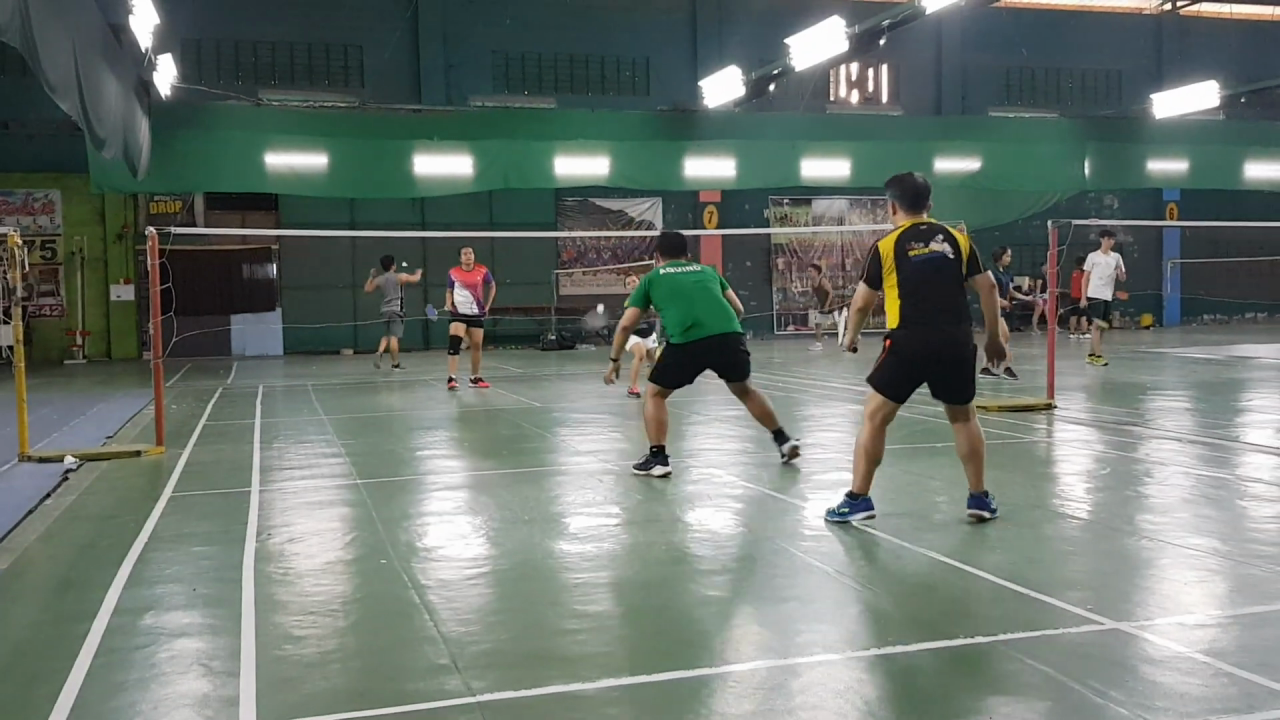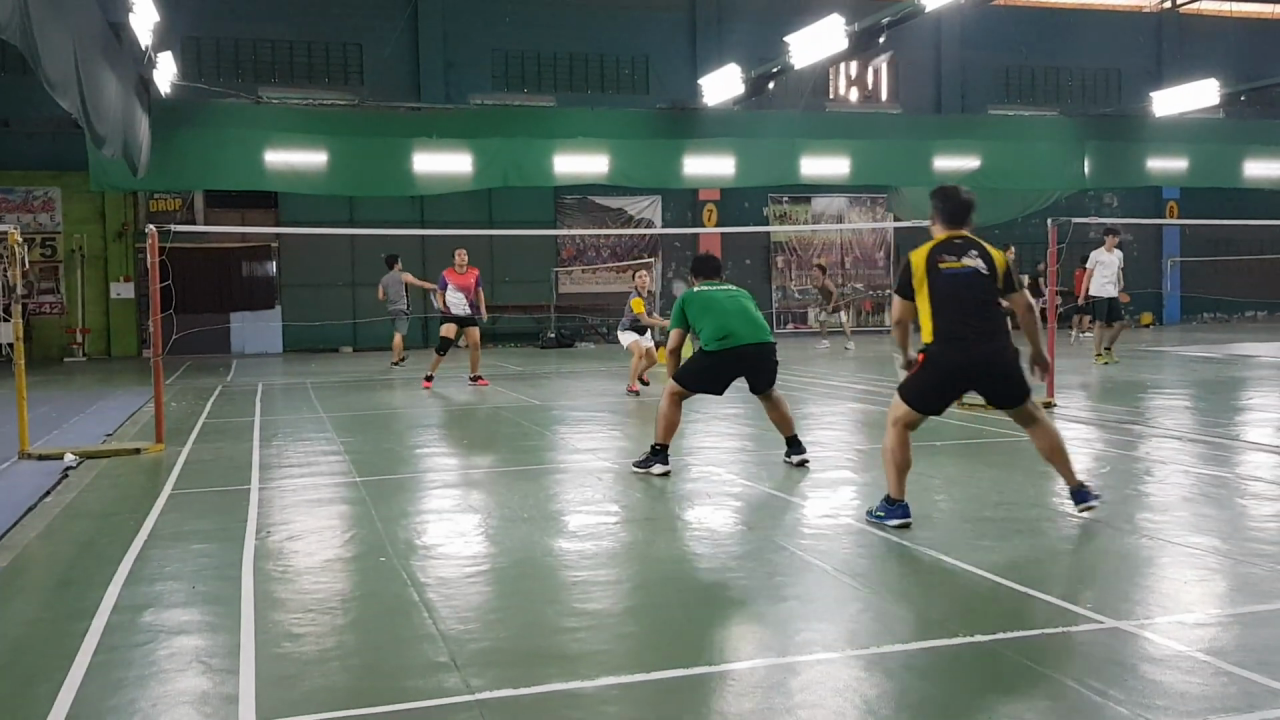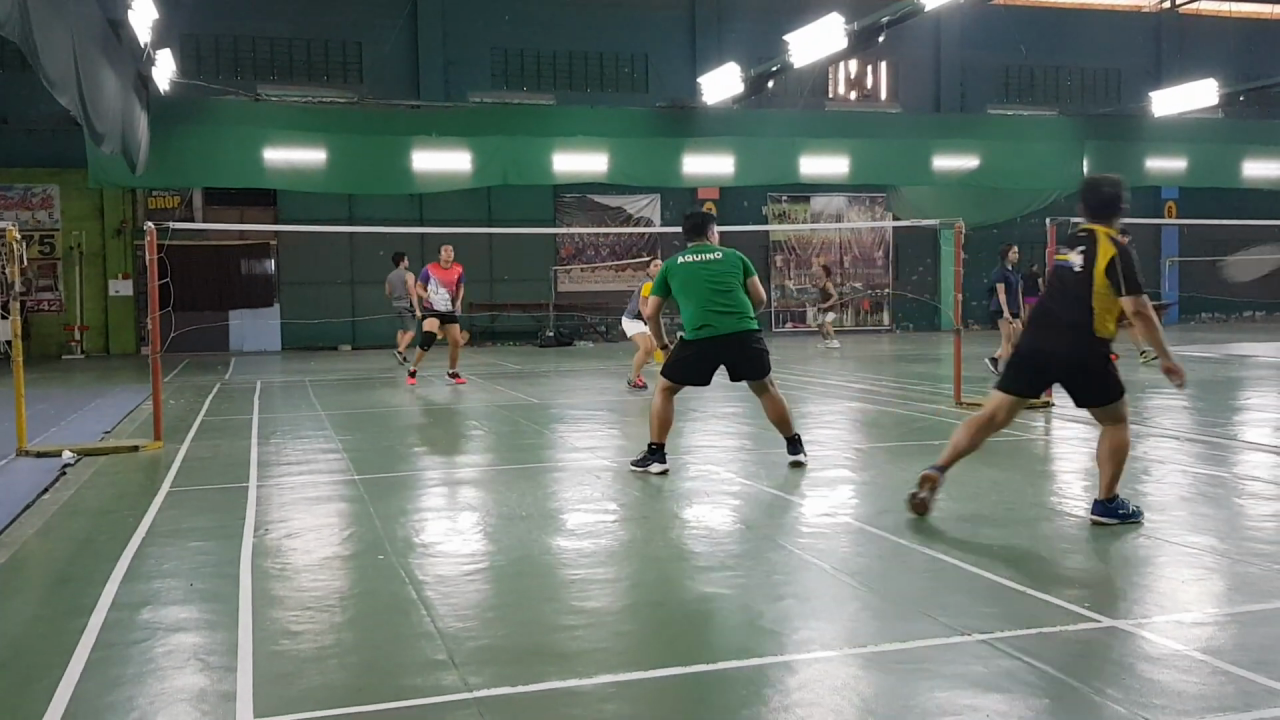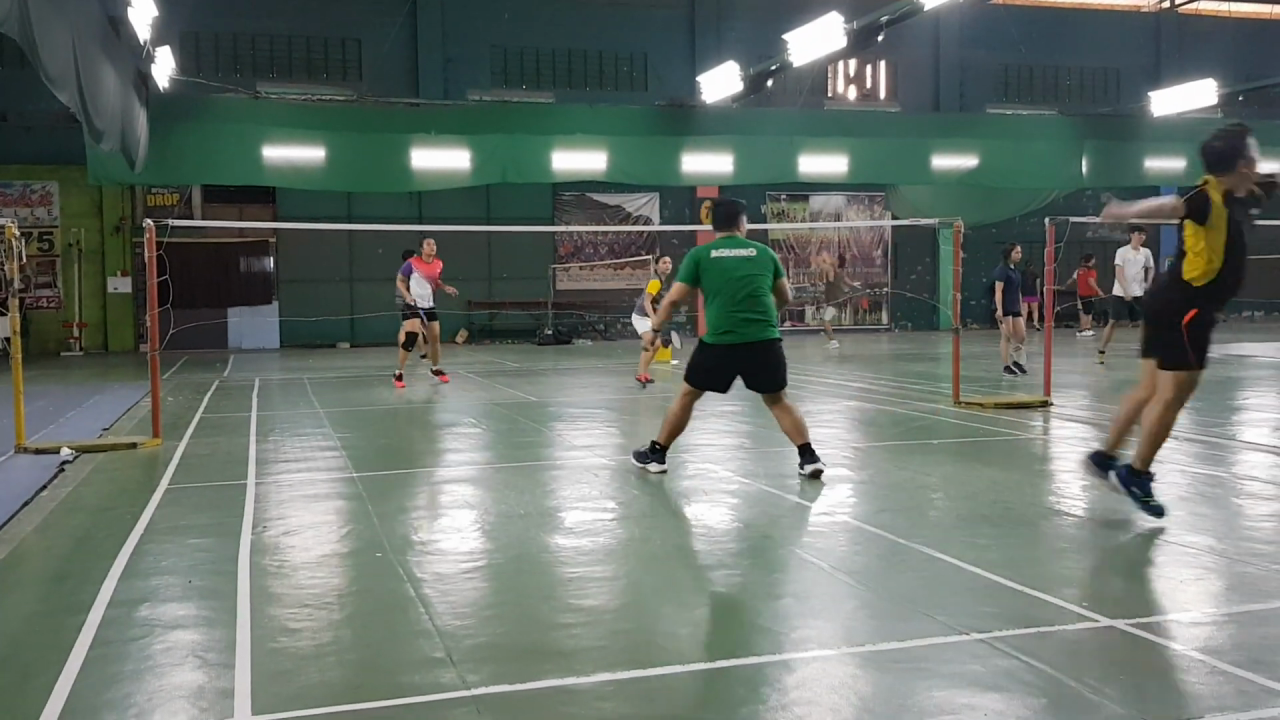
dt=0.3s
person 1, frame 1
left shoulder: (886, 247)
right shoulder: (957, 240)
left elbow: (862, 303)
right elbow: (988, 289)
left wrist: (850, 337)
right wrist: (994, 336)
left hip: (908, 344)
right hip: (957, 342)
left knee: (874, 420)
right knee: (964, 419)
left ankle: (856, 500)
right ankle: (979, 498)
person 1, frame 2
left shoulder: (918, 259)
right shoulder: (993, 256)
left elbow: (899, 318)
right elbow: (1024, 307)
left wrist: (905, 354)
right wrist: (1038, 351)
left hip: (944, 358)
right hip: (996, 356)
left knee: (898, 422)
right knee: (1034, 420)
left ankle: (895, 504)
right ankle: (1078, 491)
person 1, frame 3
left shoulder: (1069, 245)
right shoulder: (1117, 251)
right elbow: (1139, 312)
right wrist: (1166, 357)
left hip: (1035, 343)
right hip: (1082, 351)
left knee: (991, 416)
right knee: (1116, 423)
left ankle: (936, 473)
right ankle: (1106, 504)
person 1, frame 4
left shoulder: (1236, 196)
right shoulder: (1209, 197)
right elbow: (1169, 205)
right wrist: (1129, 210)
left hip: (1177, 305)
right hip: (1185, 307)
left knee: (1150, 391)
right knee: (1170, 396)
left ankle: (1106, 457)
right ankle: (1136, 473)
person 2, frame 1
left shoulder: (651, 278)
right shoulder: (707, 272)
left elbow: (626, 325)
right elbow: (738, 310)
left wrist: (614, 361)
left hip: (687, 341)
right hip: (729, 335)
left knee: (654, 394)
right knee: (745, 391)
left ankle: (658, 458)
right ankle: (784, 440)
person 2, frame 2
left shoulder: (686, 298)
right shoulder: (741, 292)
left elbow: (673, 347)
right elbow: (761, 327)
left wrist: (674, 375)
left hip: (720, 350)
right hip: (763, 345)
left knee: (672, 394)
right knee: (769, 395)
left ankle: (658, 456)
right ankle: (795, 448)
person 2, frame 3
left shoulder: (672, 264)
right shoulder: (734, 256)
left elbow: (651, 312)
right elbow: (760, 298)
left wrist: (663, 345)
left hip: (699, 337)
right hip: (744, 333)
left knee: (664, 390)
right knee: (766, 389)
left ankle: (655, 455)
right ankle: (795, 447)
person 2, frame 4
left shoulder: (698, 254)
right shoulder: (763, 252)
left elbow: (673, 299)
right elbow: (786, 298)
left wrist: (655, 330)
left hip: (719, 341)
right hip: (765, 340)
left knee: (687, 395)
right knee: (777, 400)
left ankle: (656, 454)
right ankle: (808, 457)
